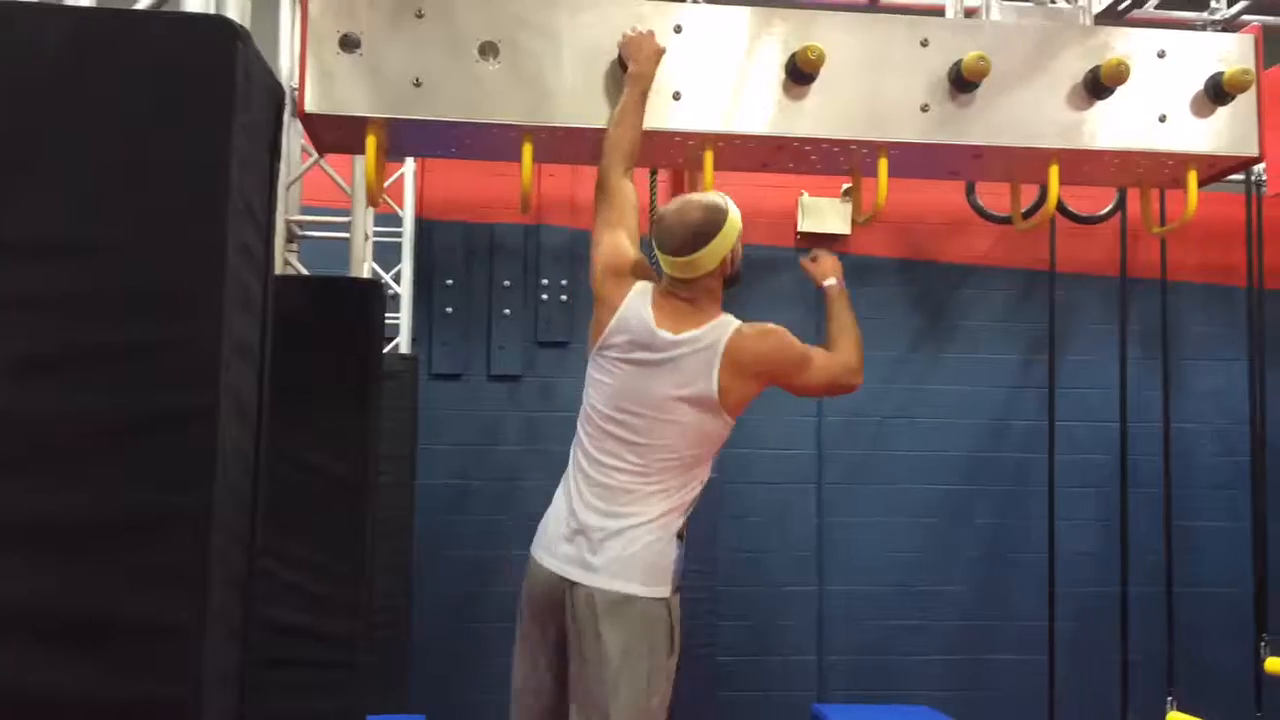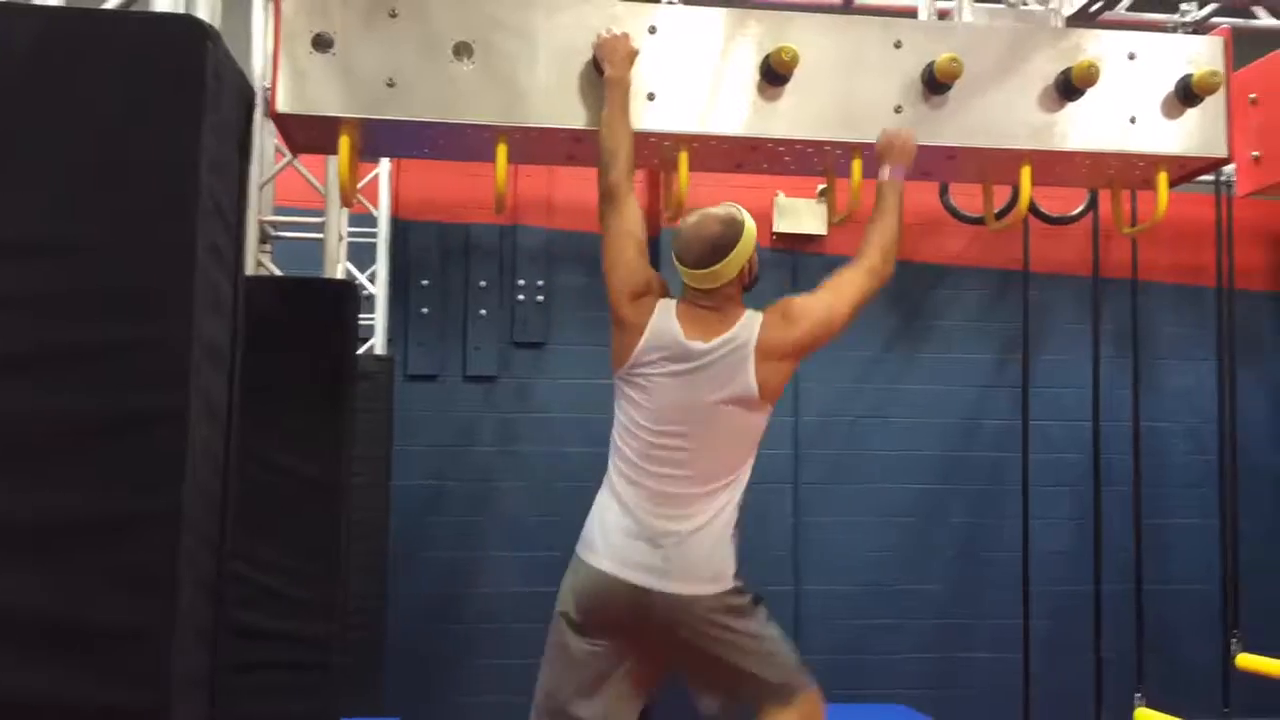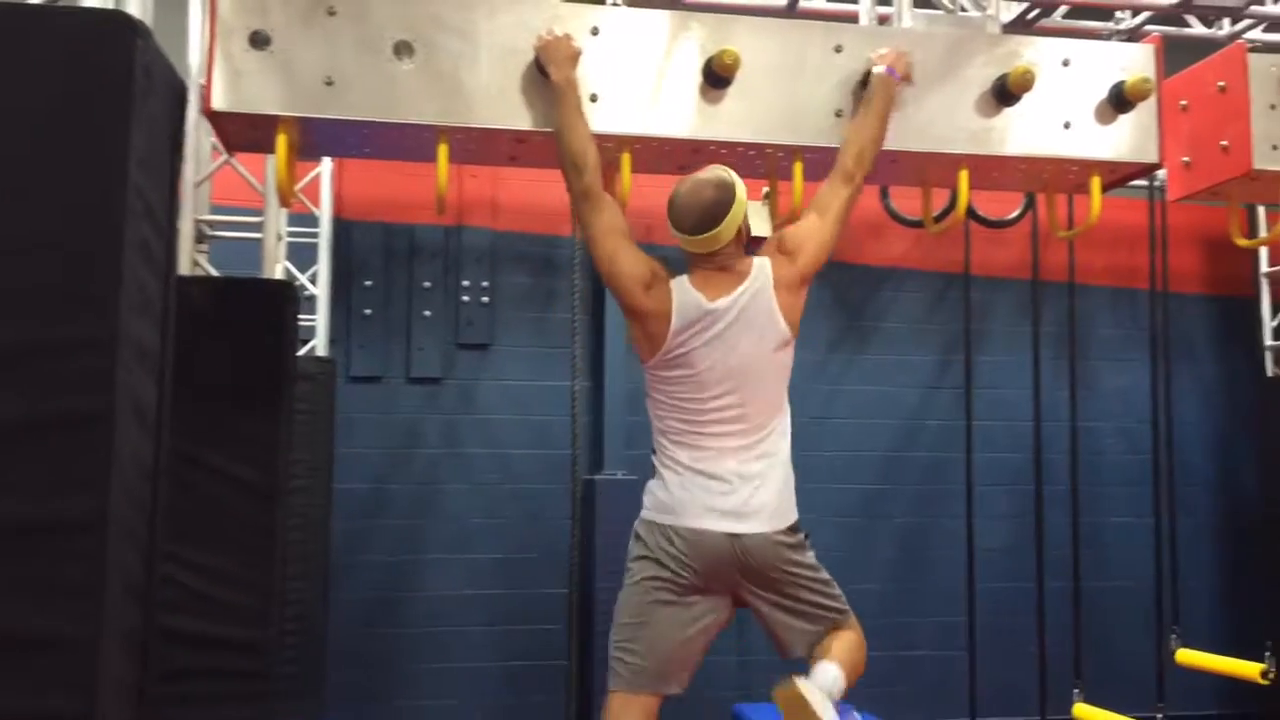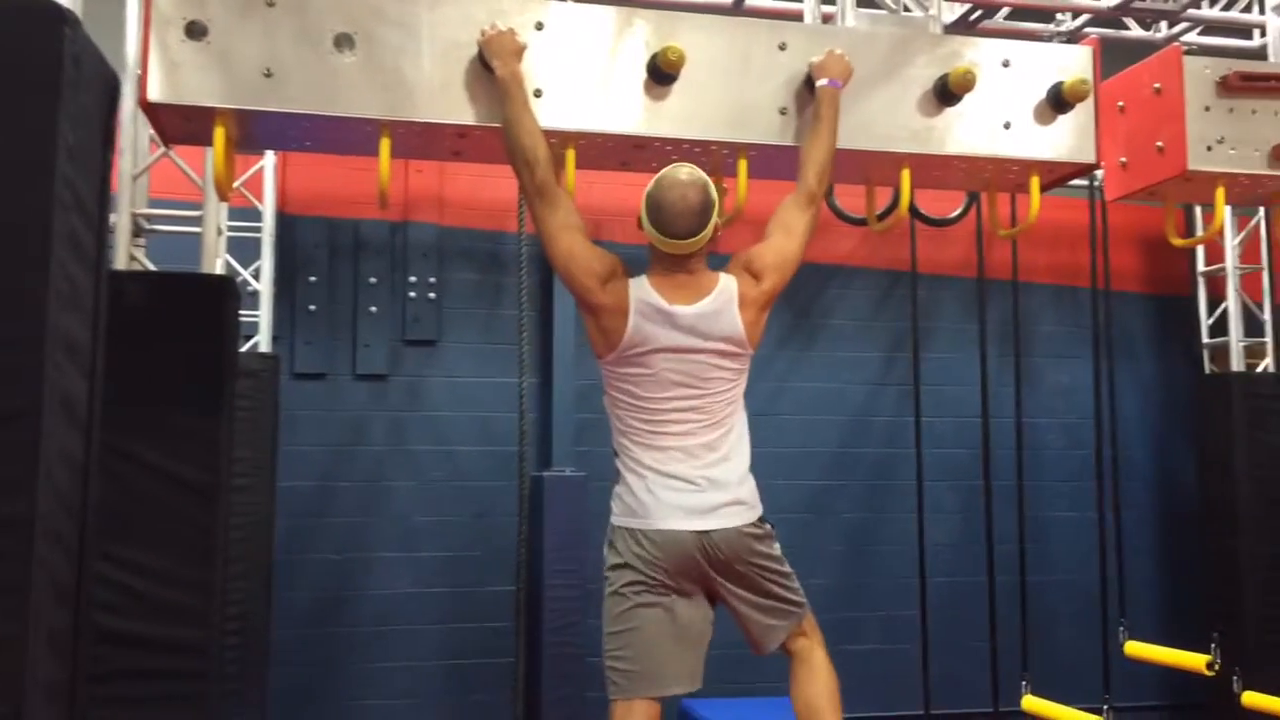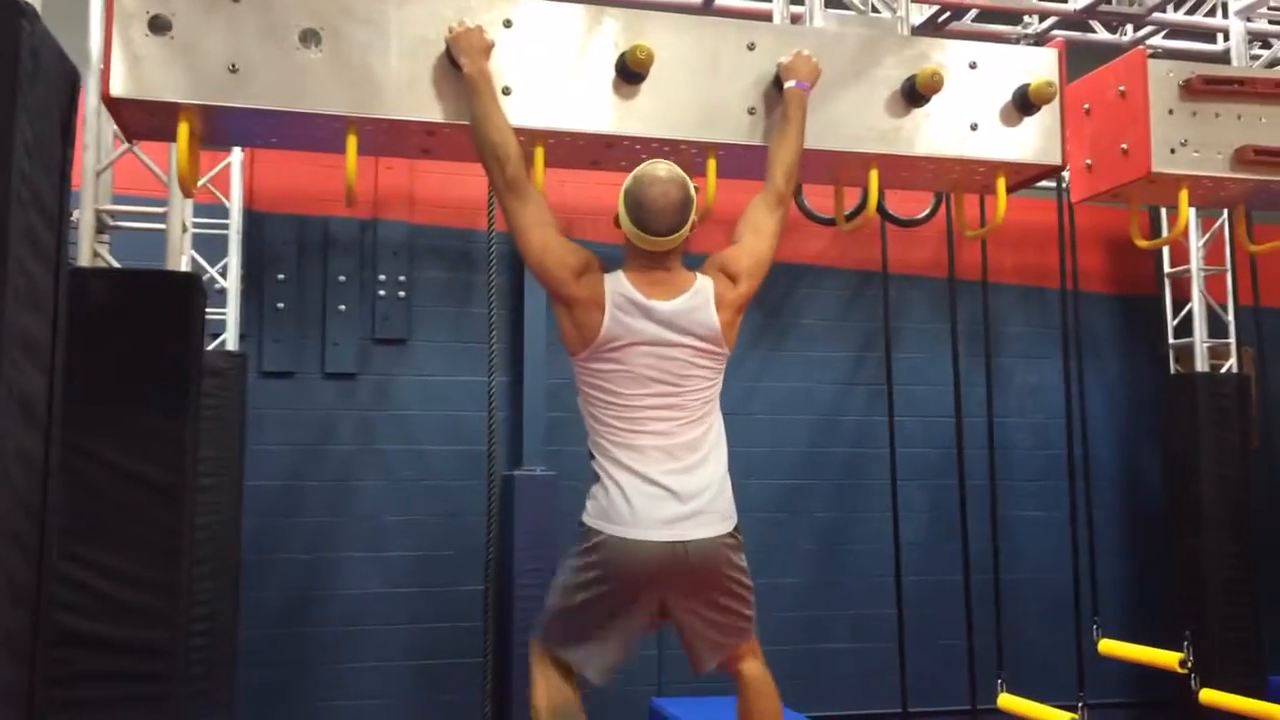
dt=0.3s
person 1, frame 1
left shoulder: (618, 298)
right shoulder: (749, 351)
left elbow: (612, 177)
right elbow: (847, 369)
left wrist: (640, 74)
right wrist: (833, 285)
left hip: (552, 563)
right hip: (630, 585)
person 1, frame 2
left shoulder: (639, 319)
right shoulder: (774, 340)
left elbow: (614, 188)
right elbow: (873, 268)
left wrist: (616, 75)
right wrist: (892, 173)
left hip: (601, 574)
right hip: (695, 590)
person 1, frame 3
left shoulder: (651, 302)
right shoulder: (783, 279)
left elbow: (586, 189)
right elbow: (848, 176)
left wrist: (562, 79)
right wrist: (884, 81)
left hip: (673, 534)
right hip: (767, 532)
right knee: (844, 636)
person 1, frame 4
left shoulder: (610, 299)
right shoulder: (748, 293)
left elbow: (541, 184)
right elbow: (808, 193)
left wrist: (507, 73)
right wrist: (828, 89)
left hip: (647, 536)
right hip: (736, 526)
right knee: (805, 642)
person 1, frame 5
left shoulder: (585, 295)
right shoulder: (726, 292)
left elbow: (511, 180)
right elbow: (777, 193)
left wrist: (475, 69)
right wrist: (797, 91)
left hip: (620, 538)
right hip: (710, 535)
left knee: (551, 659)
right knee: (746, 663)
